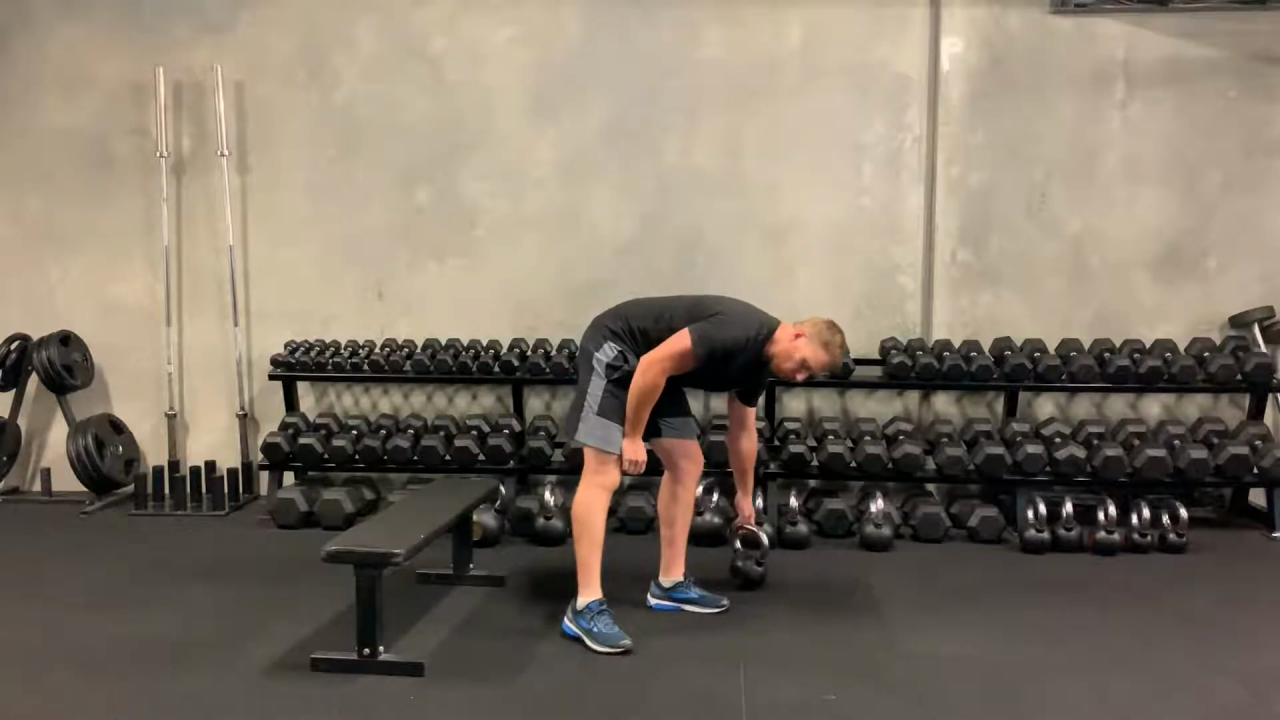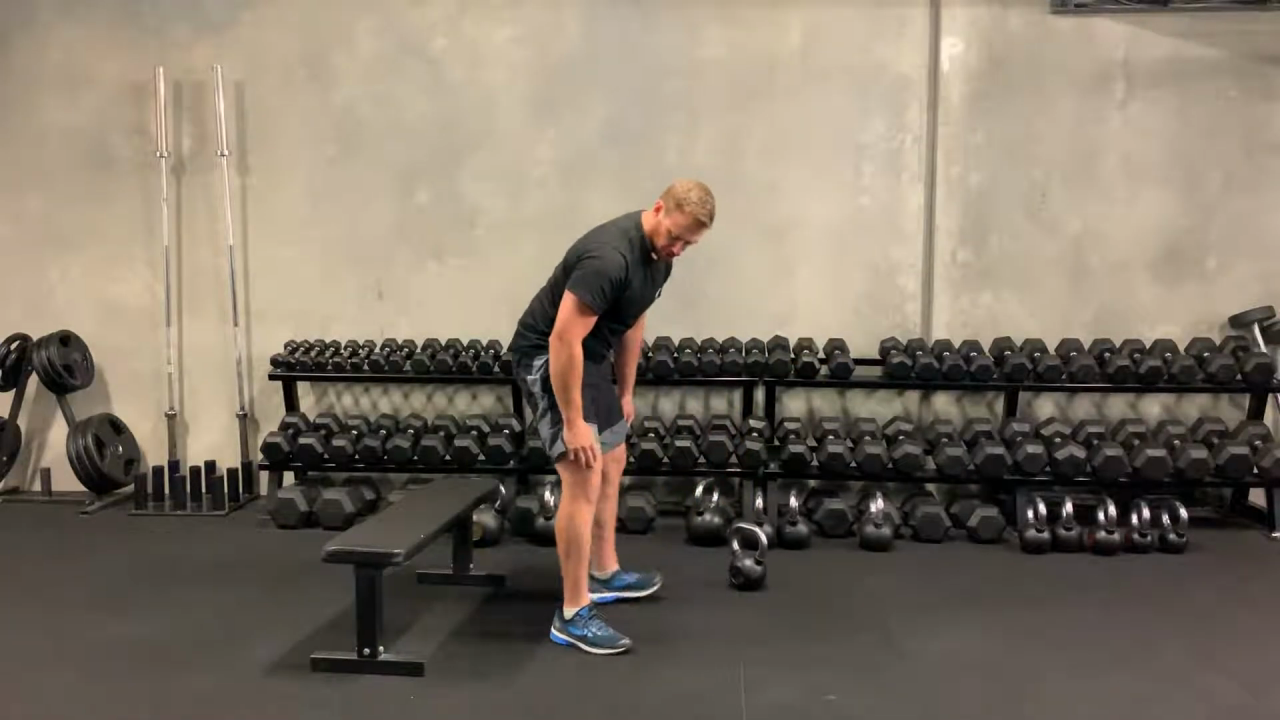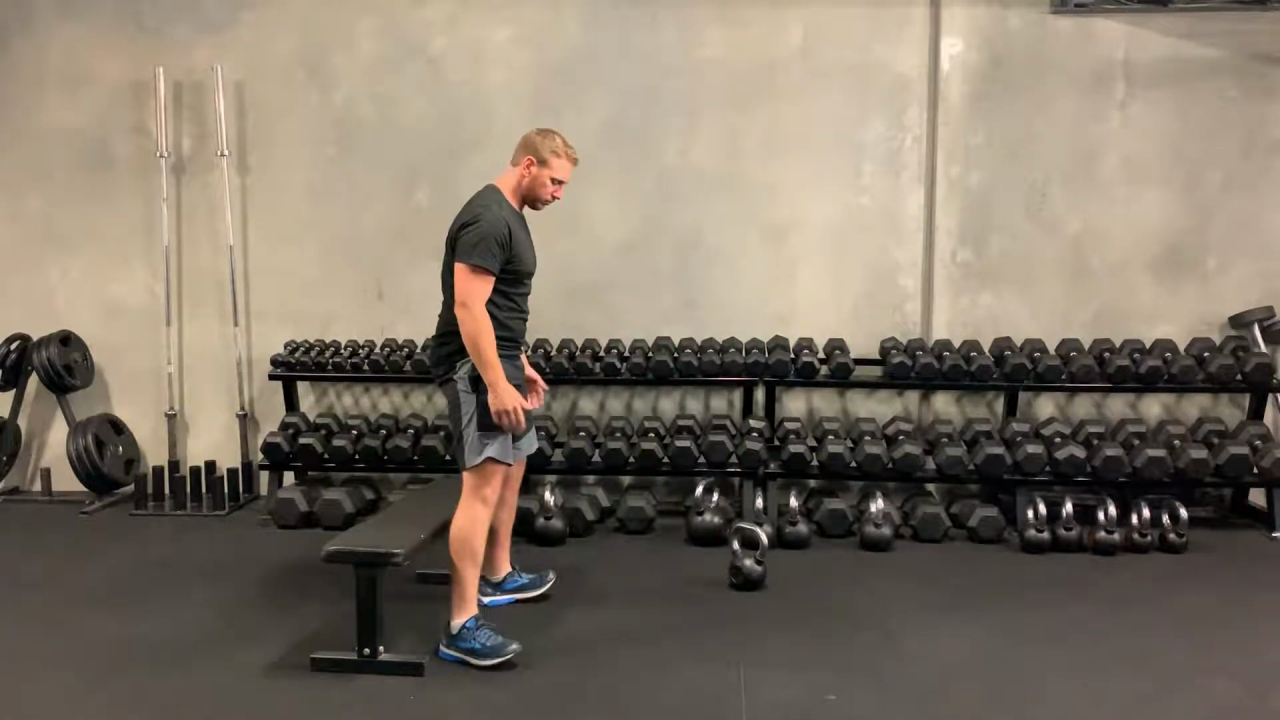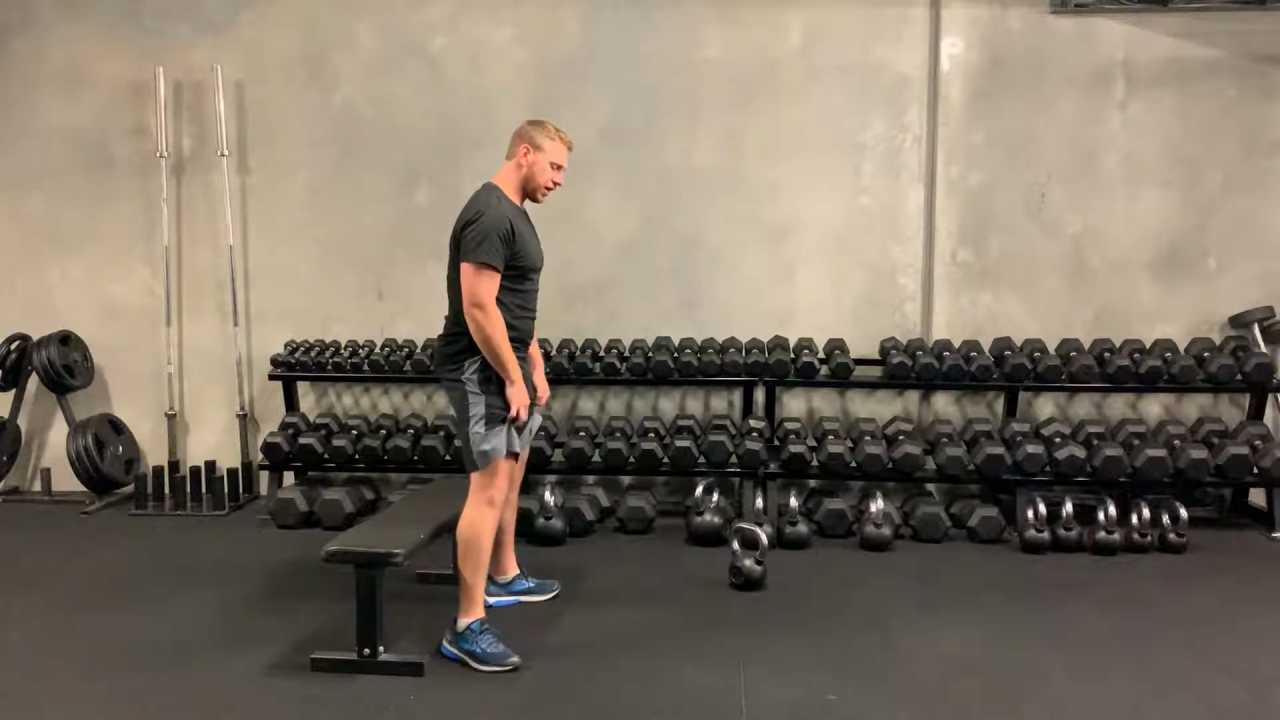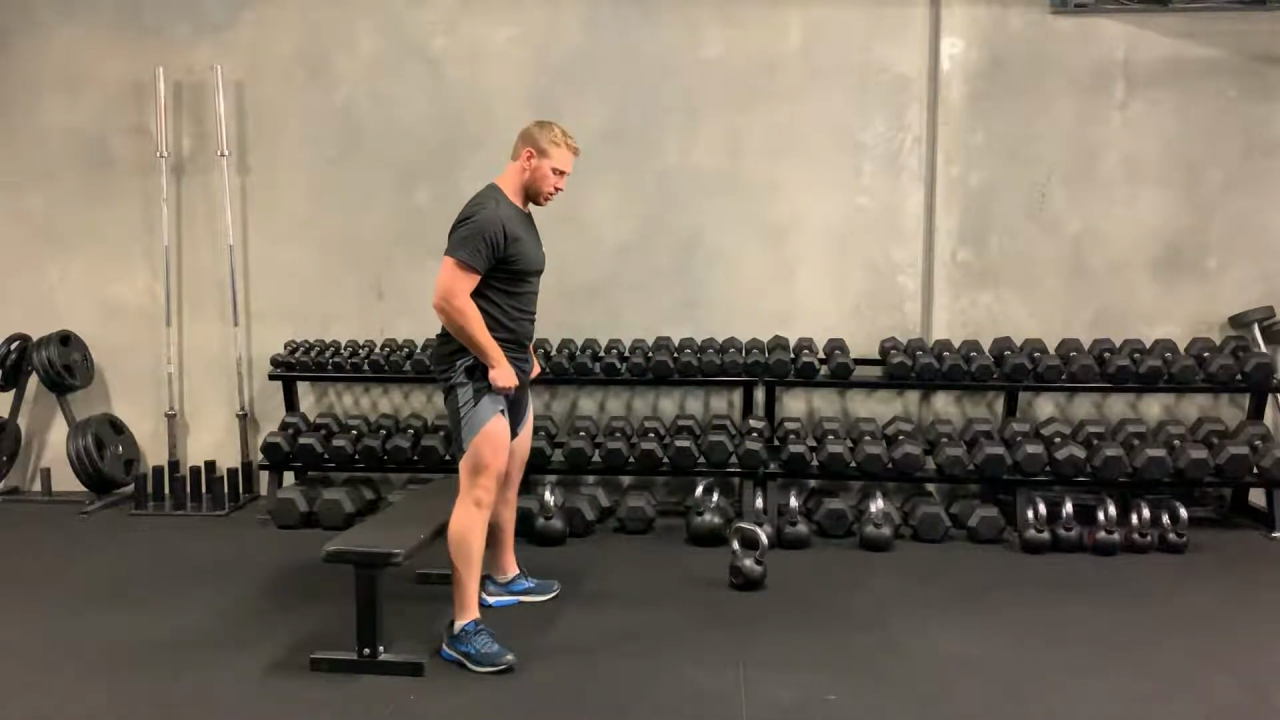
dt=1s
person 1, frame 1
left shoulder: (756, 363)
right shoulder: (735, 333)
left elbow: (743, 432)
right elbow: (653, 366)
left wrist: (744, 498)
right wrist: (633, 437)
right hip: (616, 349)
left knee: (688, 463)
right knee: (602, 475)
left ankle: (670, 583)
right ankle: (586, 606)
person 1, frame 2
left shoulder: (659, 258)
right shoulder: (608, 256)
left elbow: (631, 324)
right elbow: (563, 340)
left wrist: (626, 390)
right wrist: (574, 422)
left hip: (590, 358)
right hip: (548, 359)
left knee: (611, 464)
right knee: (584, 479)
left ankle: (605, 572)
right ankle: (573, 613)
person 1, frame 3
left shoulder: (511, 217)
right shoulder: (487, 220)
right elbow: (468, 307)
left wrist: (520, 367)
right wrist: (497, 384)
left hip: (499, 362)
right hip: (473, 367)
left knee: (511, 469)
right knee: (483, 484)
left ankle: (497, 575)
right ankle: (461, 626)
person 1, frame 4
left shoulder: (514, 213)
right shoulder: (490, 216)
right elbow: (480, 308)
left wrist: (536, 369)
right wrist: (514, 379)
left hip: (506, 364)
right hip: (480, 367)
left knee: (511, 475)
right knee: (490, 487)
left ankle: (504, 577)
right ankle: (468, 627)
person 1, frame 5
left shoulder: (521, 216)
right shoulder: (487, 217)
right elbow: (448, 298)
left wrist: (526, 355)
right wrist: (494, 362)
left hip: (508, 366)
right hip: (476, 367)
left knee: (509, 477)
right knee: (481, 485)
left ankle: (503, 576)
right ankle: (464, 627)
